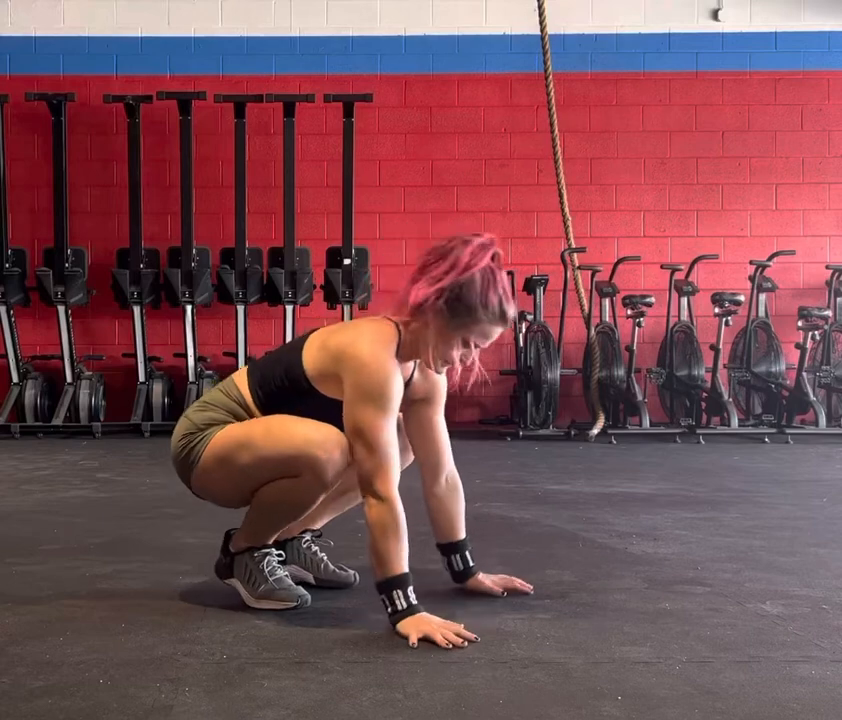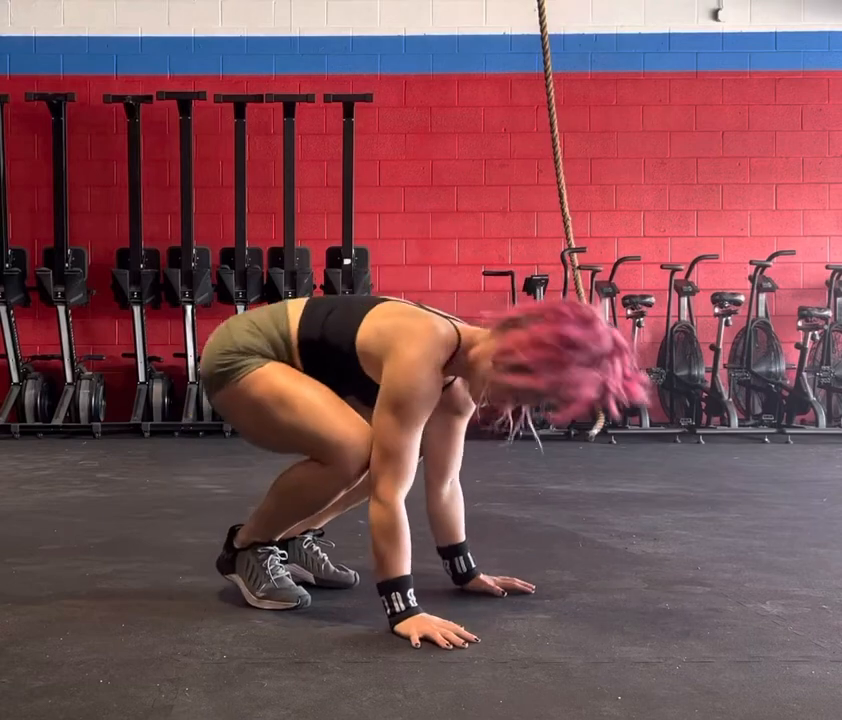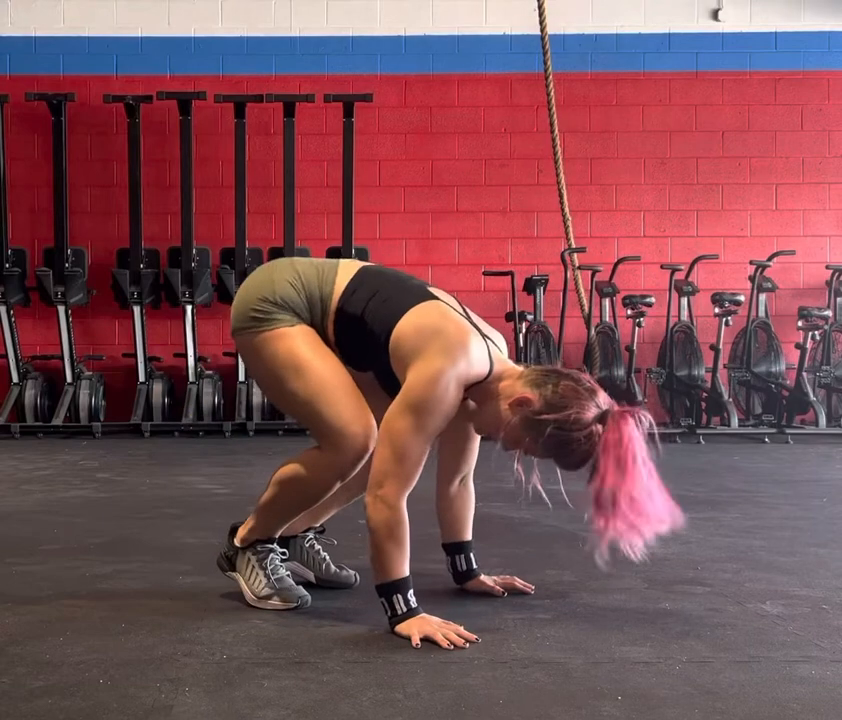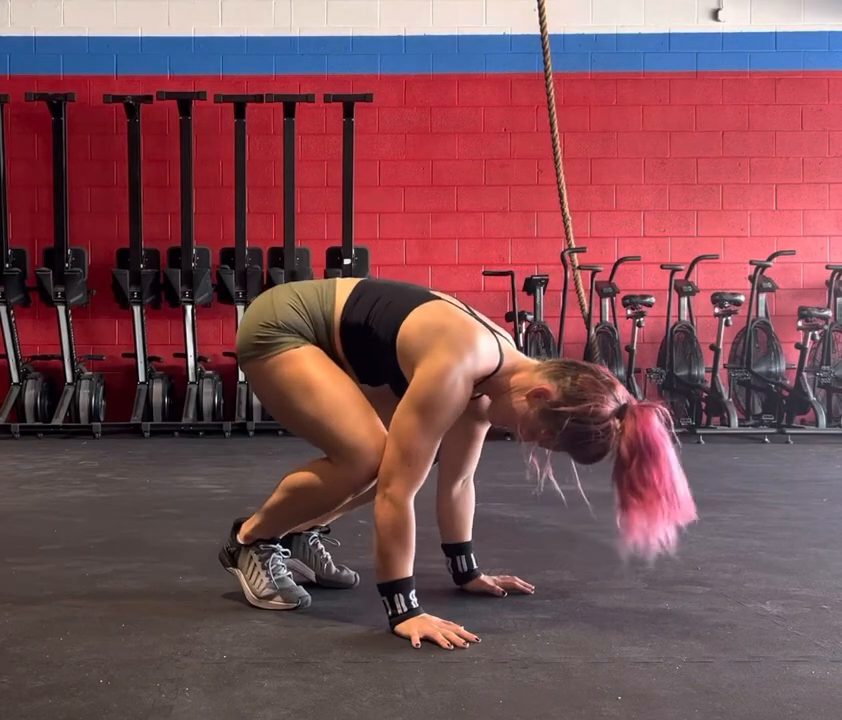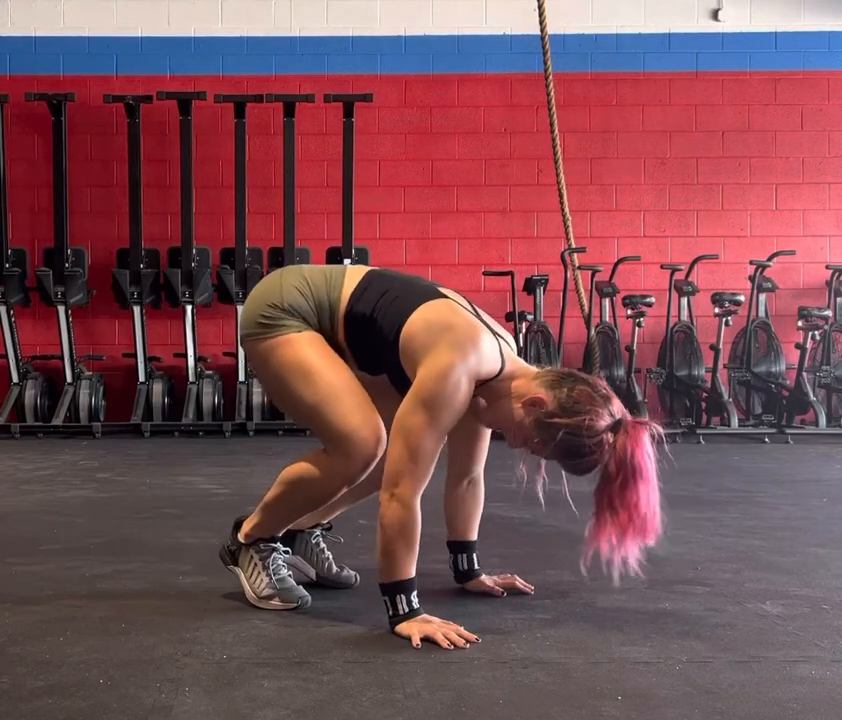
dt=0.4s
person 1, frame 1
left shoulder: (423, 371)
right shoulder: (372, 358)
left elbow: (441, 475)
right elbow: (380, 491)
left wrist: (466, 569)
right wrist: (405, 608)
left hip: (252, 440)
right hip: (206, 440)
left knee: (392, 448)
right knee: (325, 451)
left ankle: (291, 540)
right ankle: (244, 552)
person 1, frame 2
left shoulder: (467, 366)
right shoulder: (422, 360)
left elbow: (442, 480)
right elbow: (387, 494)
left wrist: (465, 572)
right wrist: (404, 610)
left hip: (292, 359)
right hip: (241, 353)
left knee: (394, 450)
right knee: (353, 451)
left ankle: (293, 537)
right ankle: (247, 549)
person 1, frame 3
left shoulder: (491, 370)
right shoulder: (448, 373)
left elbow: (456, 478)
right elbow: (387, 492)
left wrist: (467, 572)
right wrist: (404, 610)
left hip: (320, 310)
right hip: (275, 302)
left knee: (391, 445)
right knee: (352, 443)
left ankle: (293, 536)
right ankle: (248, 544)
person 1, frame 4
left shoulder: (498, 371)
right shoulder: (455, 369)
left elbow: (455, 479)
right elbow: (396, 491)
left wrist: (467, 571)
right wrist: (405, 611)
left hip: (331, 332)
right hip: (281, 322)
left knee: (405, 454)
right knee: (366, 457)
left ankle: (298, 536)
right ankle: (251, 542)
person 1, frame 5
left shoulder: (500, 368)
right shoulder: (458, 370)
left elbow: (465, 476)
right elbow: (401, 490)
left wrist: (468, 570)
right wrist: (405, 611)
left hip: (330, 318)
right hip: (284, 309)
left knee: (405, 447)
right knee: (362, 448)
left ankle: (300, 531)
right ankle: (251, 538)
